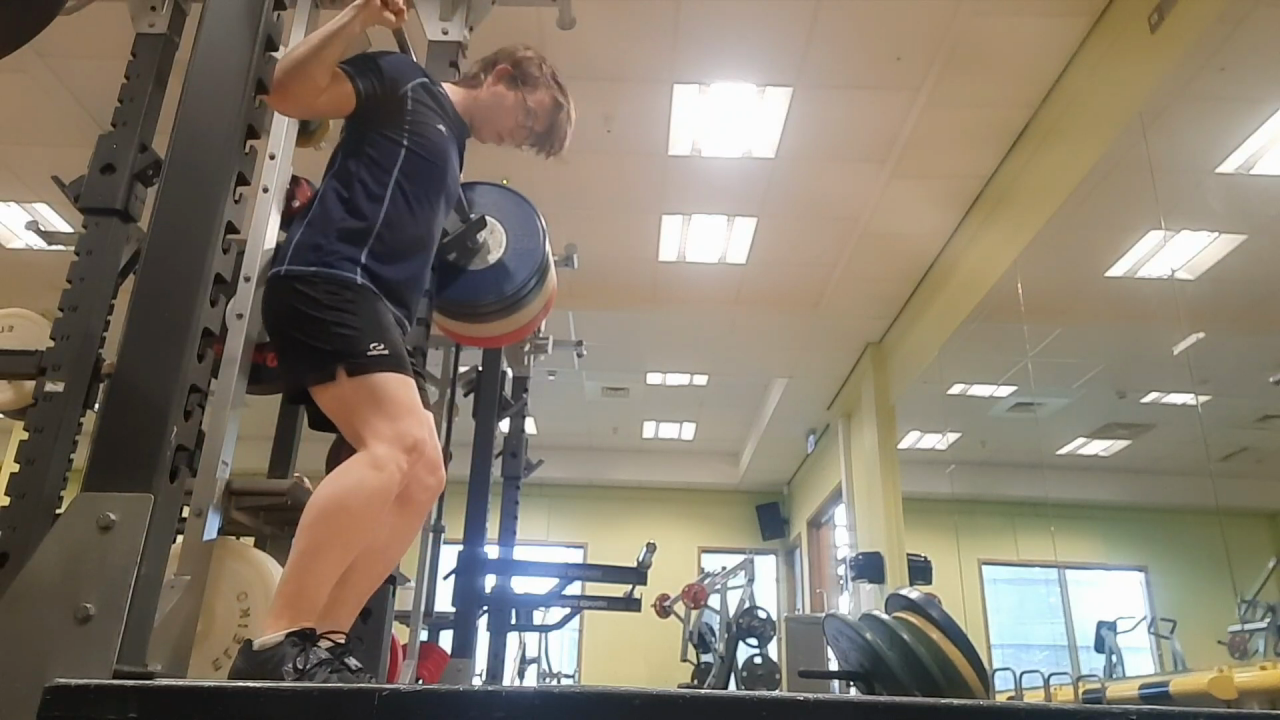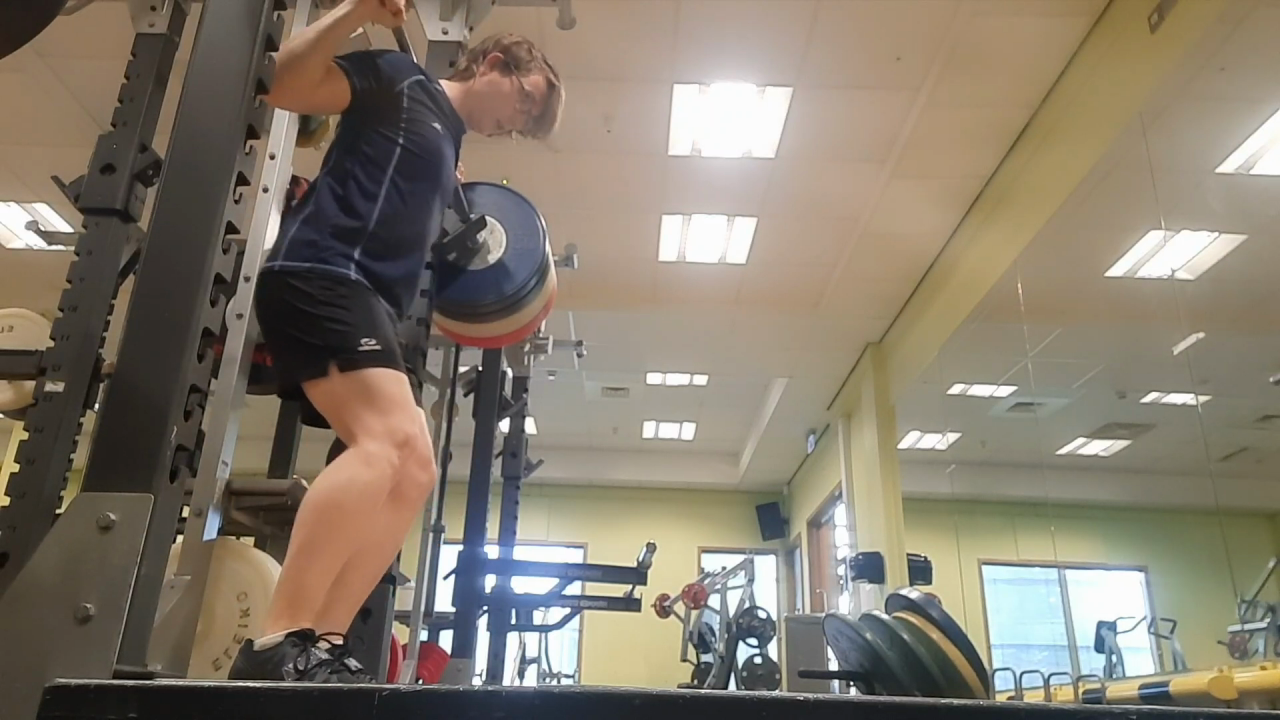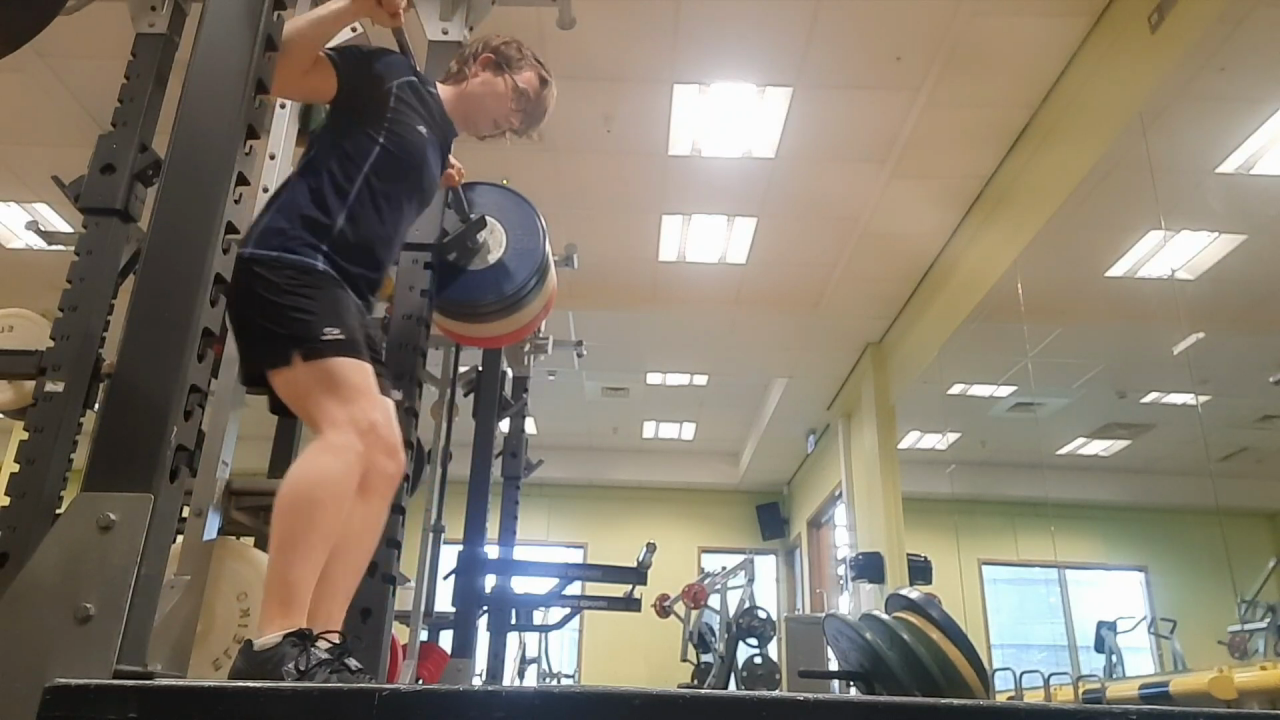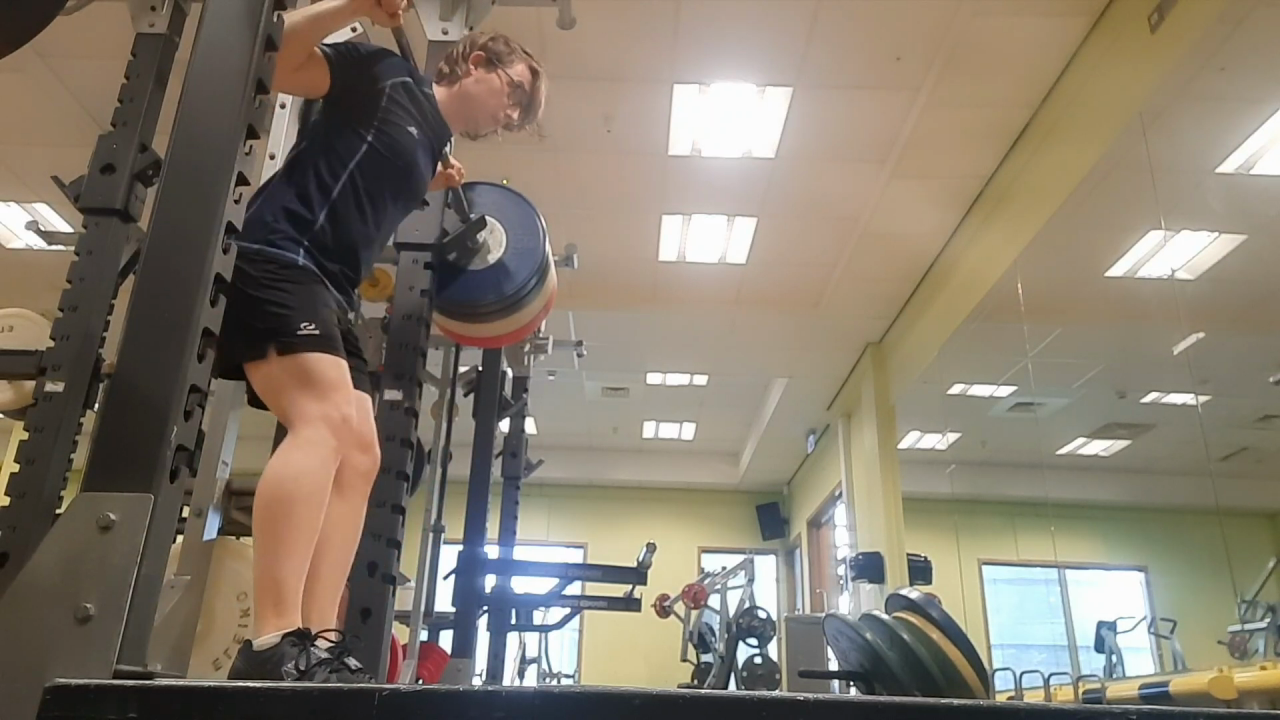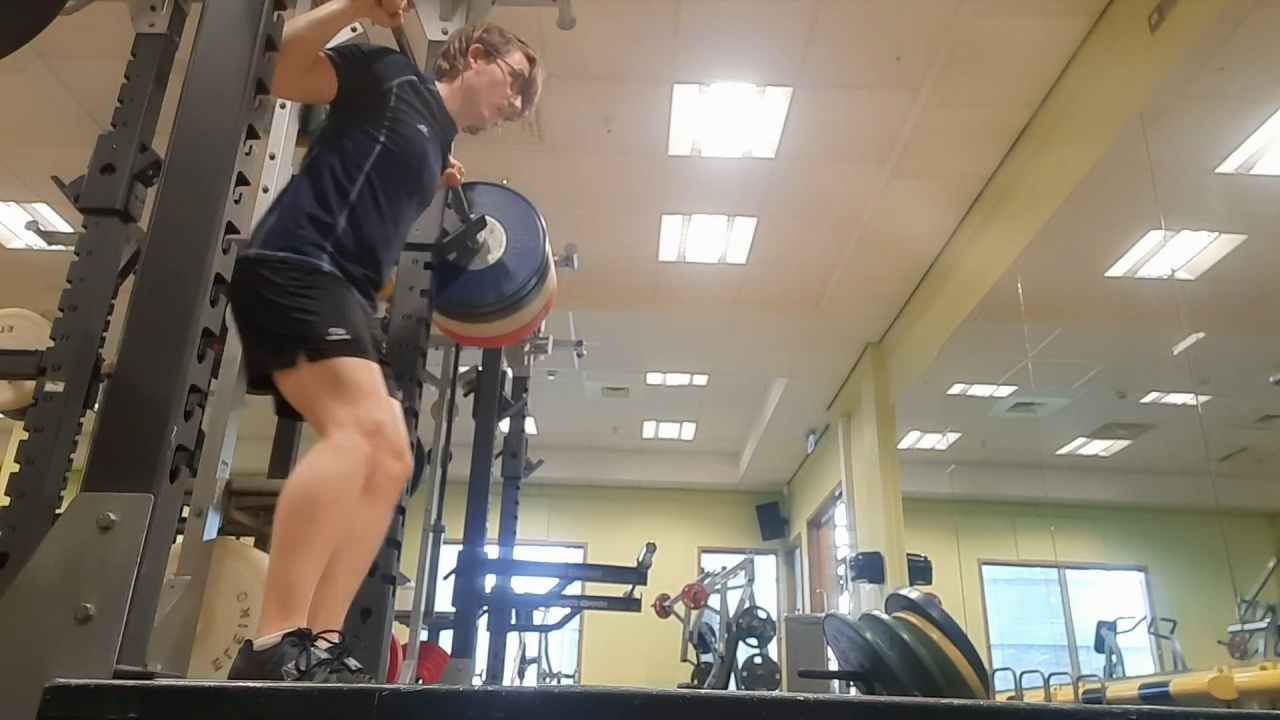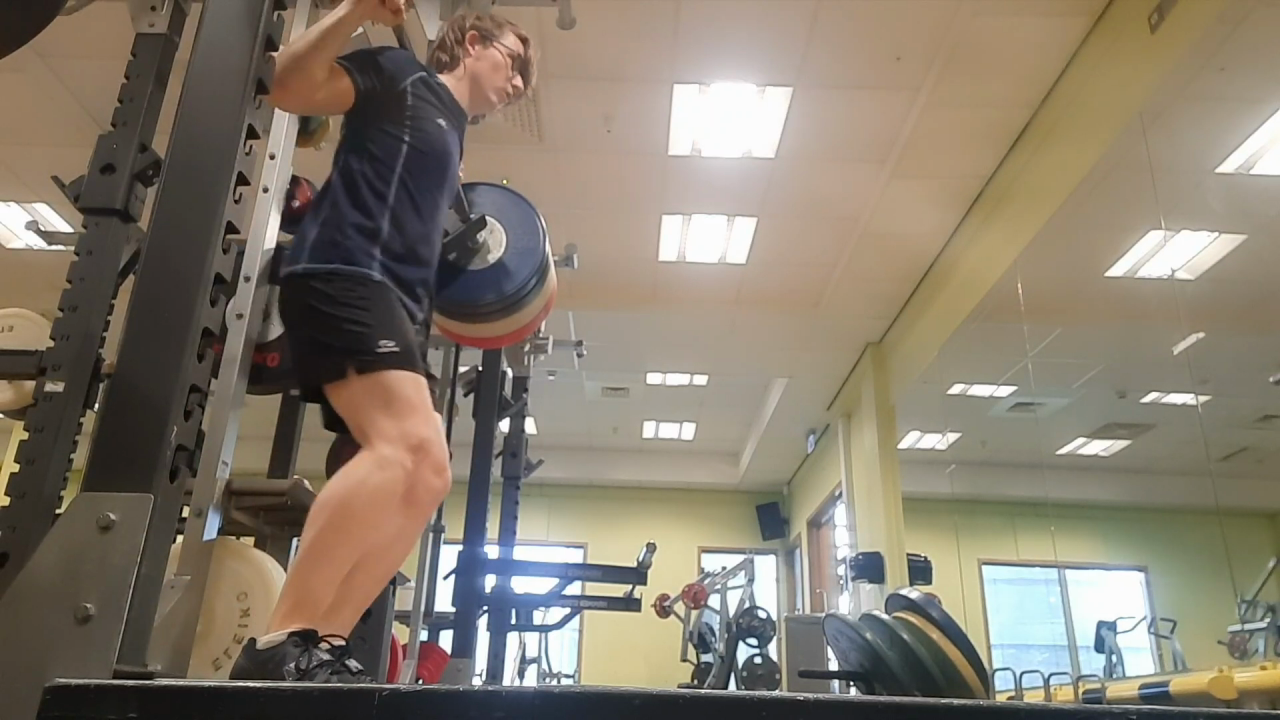
dt=0.2s
person 1, frame 1
left shoulder: (449, 149)
right shoulder: (403, 83)
right elbow: (287, 90)
left wrist: (457, 217)
left hip: (371, 306)
right hip: (329, 280)
left knee: (421, 474)
right knee: (399, 446)
left ankle: (321, 645)
right ankle: (277, 644)
person 1, frame 2
left shoulder: (446, 143)
right shoulder: (399, 80)
right elbow: (283, 84)
left wrist: (446, 196)
left hip: (363, 297)
right hip: (321, 276)
left knee: (413, 470)
right knee: (390, 441)
left ankle: (320, 646)
right ankle: (278, 643)
person 1, frame 3
left shoulder: (437, 147)
right shoulder: (390, 77)
right elbow: (276, 70)
left wrist: (437, 191)
left hip: (336, 288)
right hip: (290, 265)
left knee: (381, 460)
right knee: (354, 429)
left ankle: (318, 643)
right ankle: (275, 644)
person 1, frame 4
left shoulder: (432, 152)
right shoulder: (384, 77)
right elbow: (271, 63)
left wrist: (431, 188)
left hip: (321, 289)
right hip: (275, 261)
left knee: (357, 458)
right knee: (327, 424)
left ankle: (315, 642)
right ankle: (273, 645)
person 1, frame 5
left shoulder: (437, 146)
right shoulder: (389, 76)
right elbow: (277, 70)
left wrist: (435, 190)
left hip: (340, 292)
right hip: (294, 267)
left knee: (387, 460)
right knee: (359, 430)
left ankle: (318, 644)
right ankle: (275, 643)
person 1, frame 6
left shoulder: (452, 137)
right shoulder: (402, 77)
right elbow: (289, 87)
left wrist: (449, 195)
left hip: (386, 298)
right hip: (343, 278)
left knee: (427, 473)
right knee: (403, 447)
left ankle: (323, 647)
right ankle: (278, 645)
